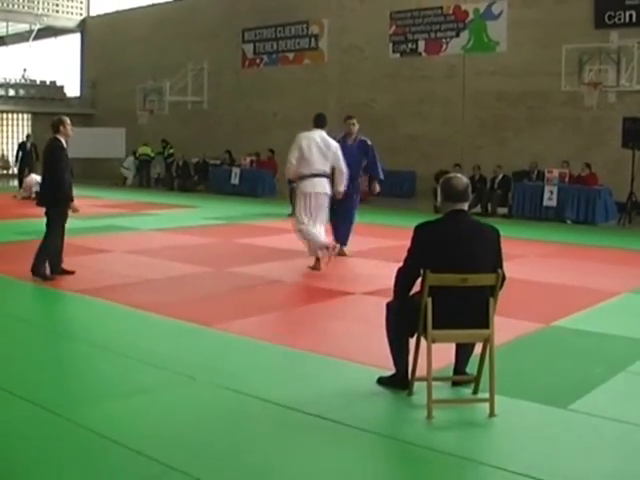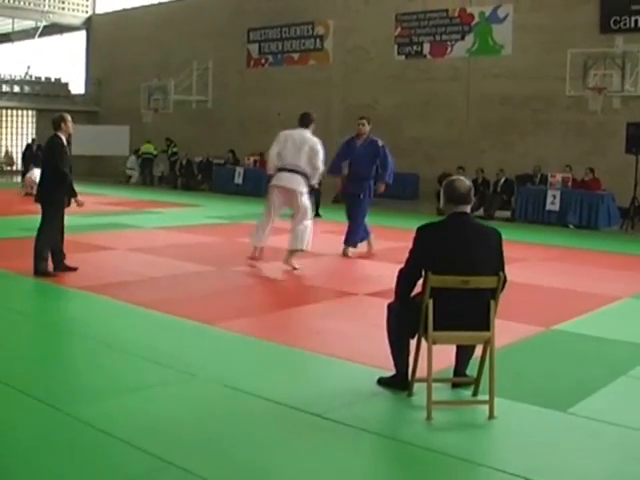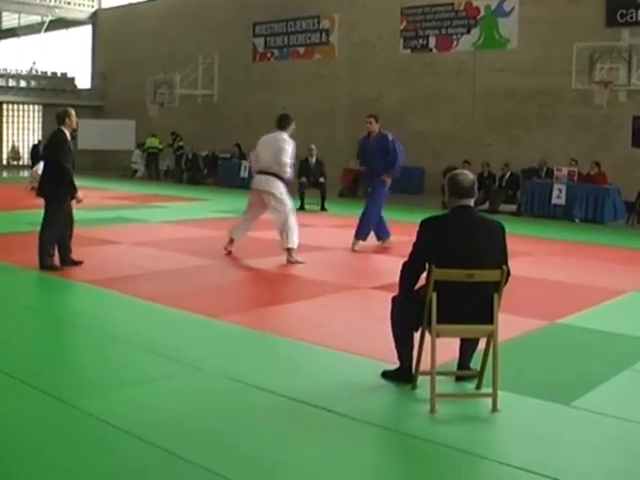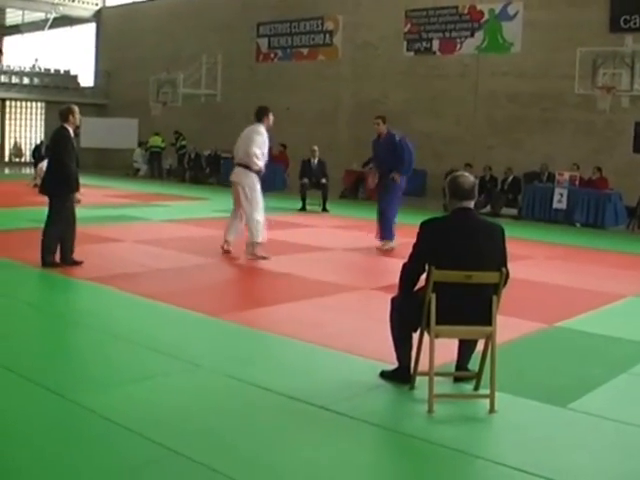
dt=0.2s
person 1, frame 1
left shoulder: (426, 231)
right shoulder: (490, 233)
left elbow: (407, 275)
left wrist: (399, 300)
left hip: (435, 316)
right hip: (476, 317)
left knee: (396, 309)
left ankle: (401, 375)
right ankle: (460, 371)
person 1, frame 2
left shoulder: (429, 233)
right shoulder: (492, 235)
left elbow: (409, 275)
left wrist: (400, 300)
left hip: (436, 317)
right hip: (477, 319)
left knee: (397, 310)
left ankle: (401, 376)
right ankle: (460, 373)
person 1, frame 3
left shoulder: (432, 226)
right shoulder: (495, 228)
left elbow: (412, 268)
left wrist: (404, 294)
left hip: (439, 311)
right hip: (481, 313)
left knee: (401, 303)
left ankle: (405, 369)
right ankle: (464, 366)
person 1, frame 4
left shoulder: (432, 228)
right shoulder: (495, 231)
left elbow: (412, 270)
left wrist: (403, 295)
left hip: (438, 312)
right hip: (479, 314)
left knee: (400, 304)
left ankle: (404, 369)
right ankle: (462, 367)
person 2, frame 1
left shoulder: (54, 145)
right shoulder: (58, 147)
right elbow: (62, 177)
right wrist: (71, 200)
left hip: (54, 197)
right hip: (57, 198)
left knee: (56, 232)
right knee: (54, 232)
left ankle: (55, 266)
right ankle: (39, 268)
person 2, frame 2
left shoulder: (56, 142)
right shoulder: (57, 144)
right elbow: (63, 173)
left wrist: (68, 195)
right wrist: (75, 195)
left hip: (55, 194)
right hip: (53, 195)
left knee: (56, 229)
right knee: (48, 230)
left ankle: (59, 263)
right ankle: (40, 266)
person 2, frame 3
left shoulder: (60, 137)
right shoulder: (60, 139)
right elbow: (64, 168)
left wrist: (71, 190)
right wrist: (75, 191)
left hip: (59, 189)
right hip: (56, 190)
left knee: (66, 223)
right knee: (52, 225)
left ankle: (66, 257)
right ankle: (46, 261)
person 2, frame 4
left shoulder: (63, 134)
right shoulder: (63, 136)
right elbow: (66, 166)
left wrist: (73, 189)
right wrist: (74, 191)
left hip: (63, 187)
right hip: (61, 188)
left knee: (68, 222)
right knee: (56, 222)
left ankle: (67, 256)
right ankle: (48, 258)
person 3, frame 1
left shoulder: (302, 137)
right shoulder: (332, 143)
left elbow: (292, 161)
right elbow: (341, 169)
left wrist: (291, 178)
right wrist: (340, 188)
left hip: (306, 184)
right hip: (323, 185)
left knee: (302, 223)
right knee: (316, 222)
left ankle: (324, 245)
right ankle: (318, 260)
person 3, frame 2
left shoulder: (284, 135)
right shoulder: (314, 141)
left elbow: (272, 155)
right elbow: (318, 166)
left wrist: (272, 173)
right wrist: (312, 181)
left hip: (280, 181)
right hip: (298, 182)
left knee: (269, 215)
right knee: (302, 220)
left ankle: (257, 249)
right ankle: (290, 255)
person 3, frame 3
left shoulder: (265, 138)
right shoulder: (287, 141)
left elbow: (254, 158)
right elbow: (284, 161)
right wrist: (287, 175)
left hip: (259, 181)
right hip: (273, 184)
left knee: (249, 215)
right knee: (287, 217)
left ankle: (230, 243)
right ankle: (291, 254)
person 3, frame 4
left shoulder: (250, 130)
right shoulder: (261, 133)
left elbow: (237, 150)
right elbow: (253, 151)
right wrist: (259, 167)
left hip: (239, 173)
right hip: (249, 176)
left knee: (238, 211)
right knee: (255, 211)
left ankle: (227, 242)
right ankle: (254, 248)
person 4, frame 1
left shoulder: (364, 144)
right shoulder: (338, 143)
left elbow: (373, 162)
left wrist: (375, 180)
left hip: (353, 184)
left knee: (348, 215)
right knee: (335, 214)
left ankle: (342, 245)
right ankle: (339, 240)
person 4, frame 2
left shoulder: (376, 144)
right shoulder: (349, 143)
left elbow: (387, 163)
right elbow: (338, 159)
left wrist: (382, 181)
right wrist: (338, 173)
left hip: (365, 184)
right hip: (351, 183)
left knee: (357, 216)
right knee: (353, 215)
left ankle: (348, 246)
right ankle: (366, 238)
person 4, frame 3
left shoulder: (387, 139)
right shoulder: (364, 141)
left elbow: (397, 157)
right elbow: (360, 156)
left wrist: (390, 174)
right wrist: (363, 166)
left hip: (382, 179)
right hip: (370, 178)
left knee: (370, 209)
right knee: (374, 210)
left ankle: (358, 239)
right ankle: (385, 237)
person 4, frame 4
left shoulder: (396, 139)
right shoulder: (376, 142)
left elbow: (408, 157)
left wrist: (399, 173)
right wrist: (377, 171)
left hip: (396, 178)
right hip: (384, 178)
left knee: (387, 208)
right knee: (382, 209)
left ankle: (387, 239)
right ankle: (388, 240)
